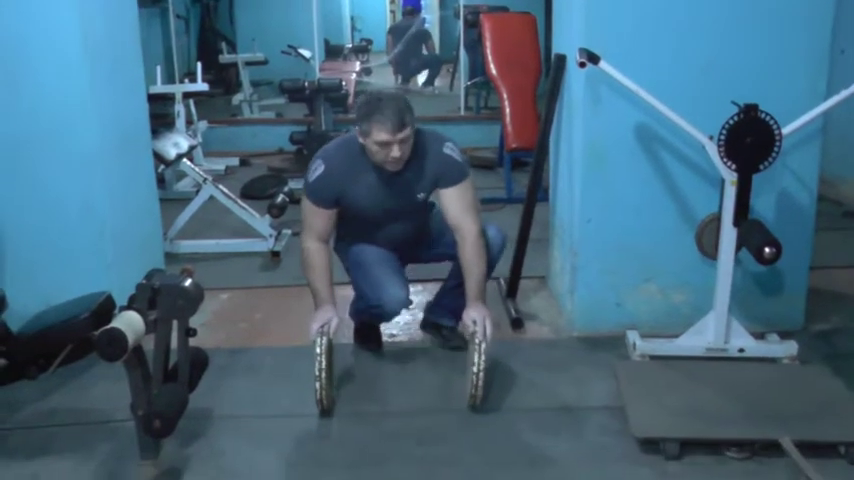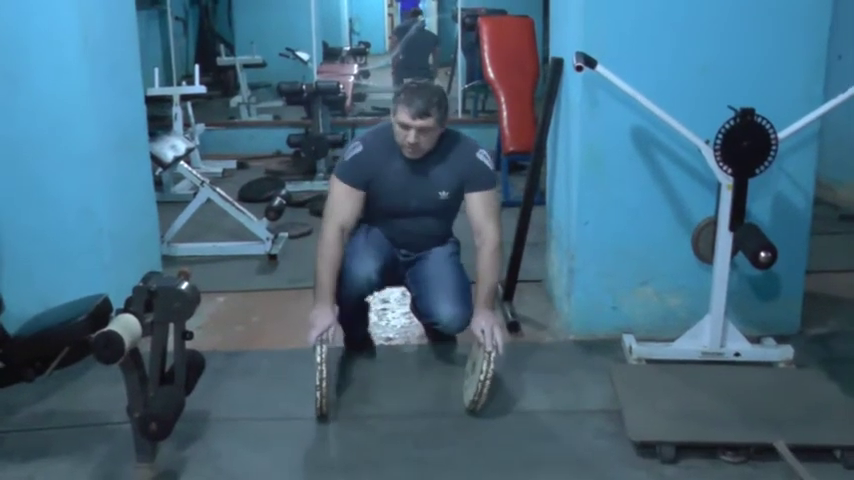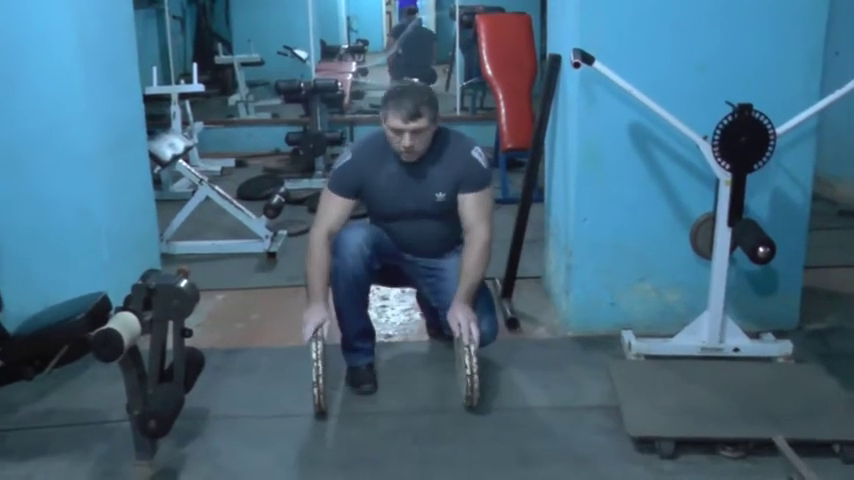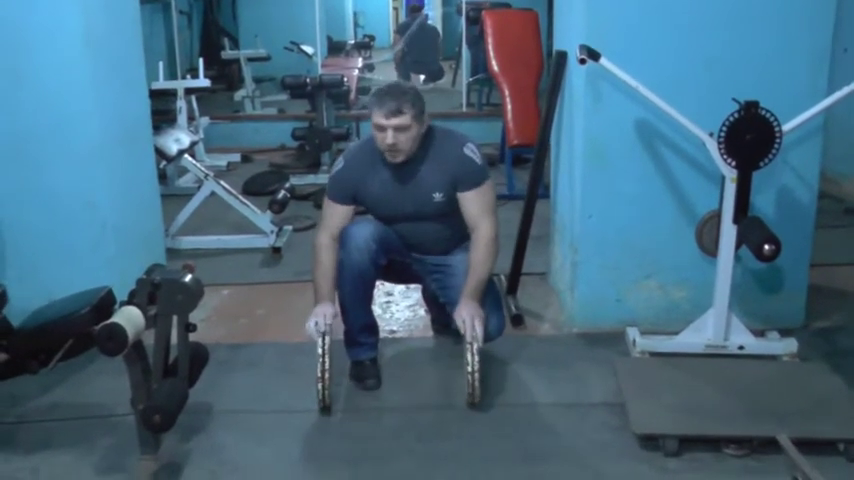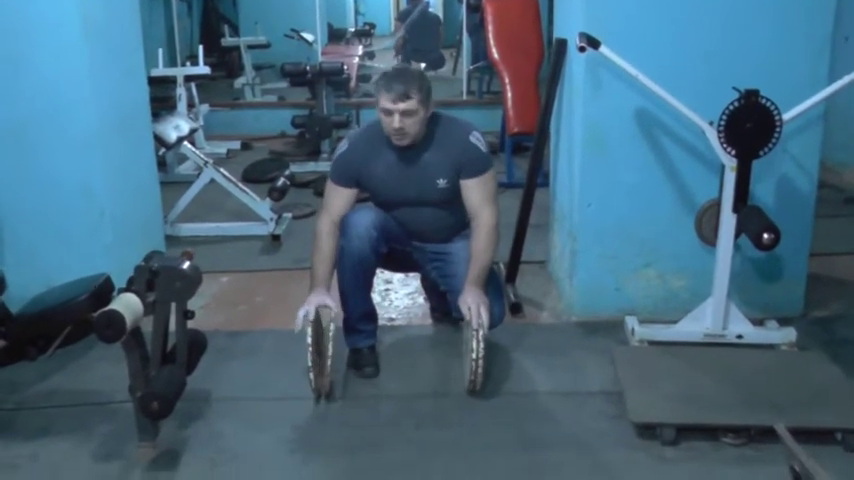
dt=0.5s
person 1, frame 1
left shoulder: (440, 152)
right shoulder: (330, 165)
left elbow: (467, 227)
right elbow: (315, 240)
left wrist: (475, 301)
right wrist: (325, 305)
left hip: (422, 231)
right hip: (364, 244)
left knee: (492, 240)
right knee: (392, 299)
left ankle: (440, 317)
right ankle: (364, 318)
person 1, frame 2
left shoulder: (471, 158)
right shoulder: (365, 150)
left elbow: (488, 235)
right elbow: (336, 226)
left wrist: (484, 308)
right wrist: (324, 303)
left hip: (434, 249)
right hip: (377, 239)
left knee: (452, 318)
right knee: (359, 275)
left ankle: (426, 310)
right ankle: (354, 328)
person 1, frame 3
left shoulder: (466, 156)
right shoulder: (358, 158)
left elbow: (479, 233)
right elbow: (322, 233)
left wrist: (461, 302)
right wrist: (316, 303)
left hip: (443, 257)
right hip: (388, 255)
left knee: (480, 330)
right knee: (350, 242)
left ankle: (433, 304)
right ankle: (358, 356)
person 1, frame 4
left shoulder: (459, 153)
right shoulder: (352, 164)
left elbow: (484, 229)
right elbow: (328, 236)
left wrist: (470, 299)
right wrist: (324, 301)
left hip: (449, 255)
right hip: (393, 252)
left knee: (487, 326)
right knee: (357, 236)
left ankle: (438, 301)
right ankle: (362, 351)
person 1, frame 5
left shoulder: (464, 141)
right shoulder: (356, 147)
left elbow: (484, 217)
right elbow: (329, 220)
left wrist: (473, 286)
right wrist: (319, 288)
left hip: (449, 243)
right hip: (393, 241)
left knee: (488, 312)
right knee: (357, 223)
left ankle: (438, 287)
right ankle: (361, 339)
